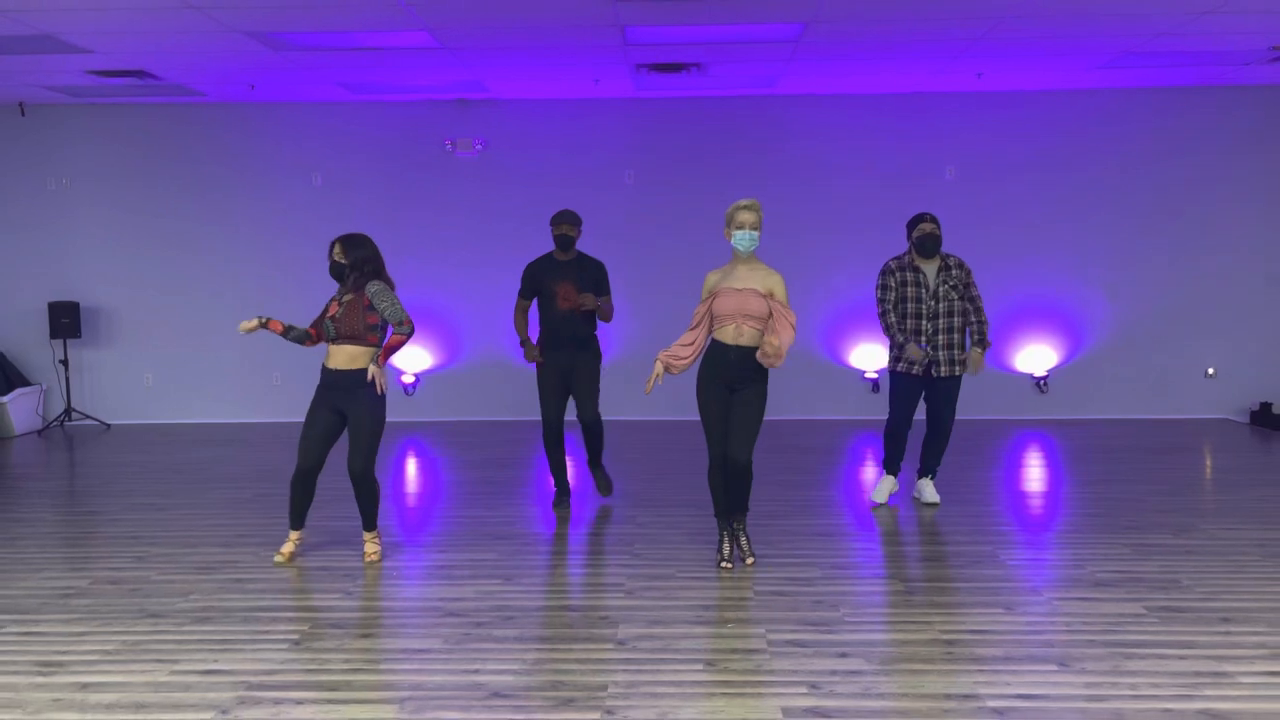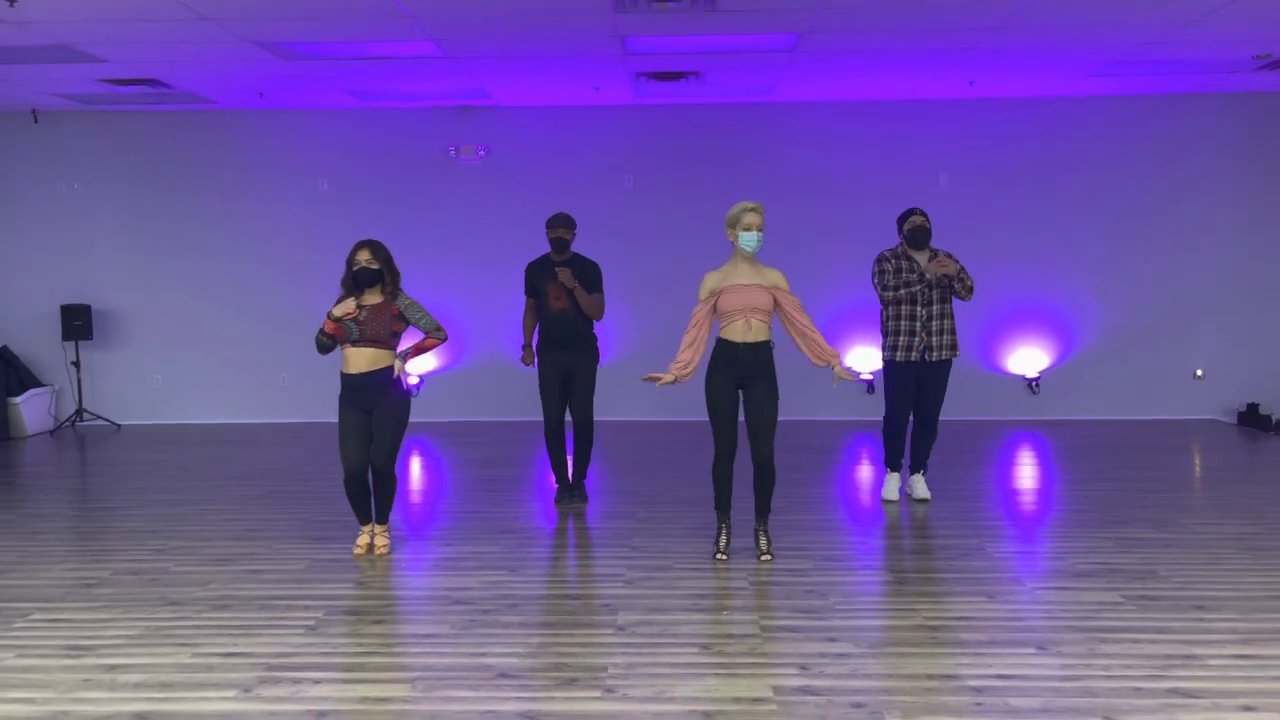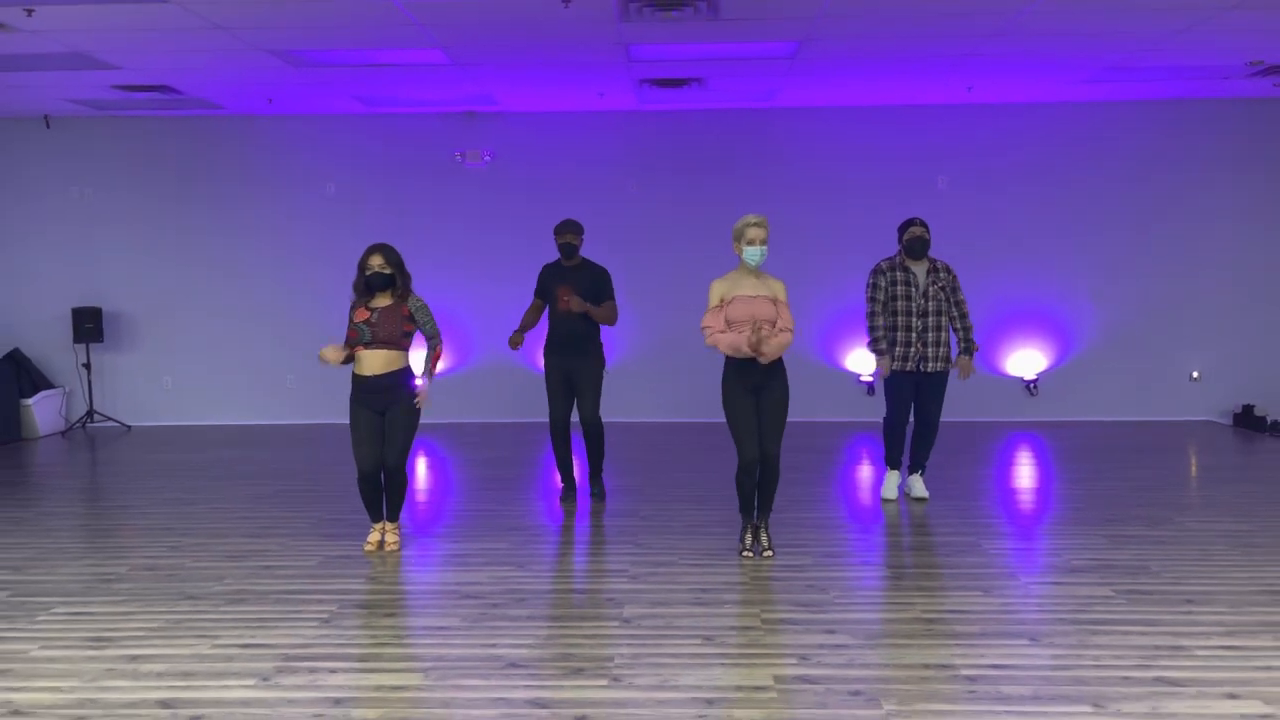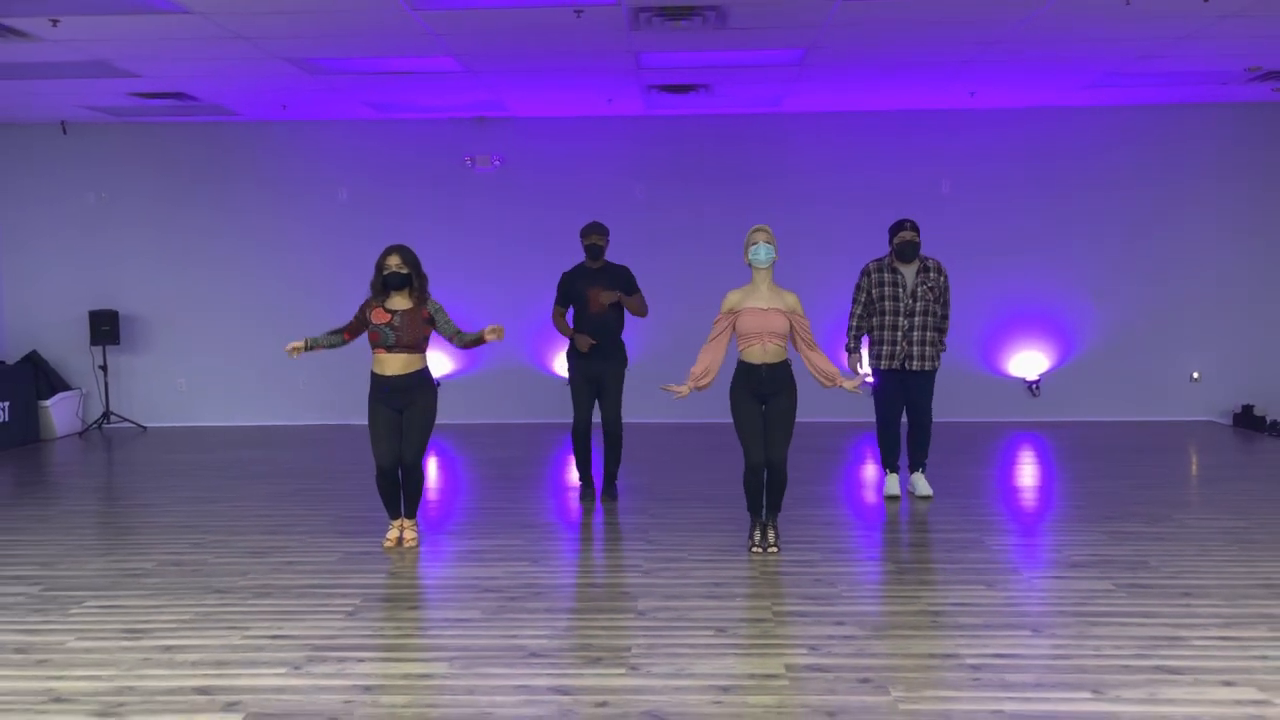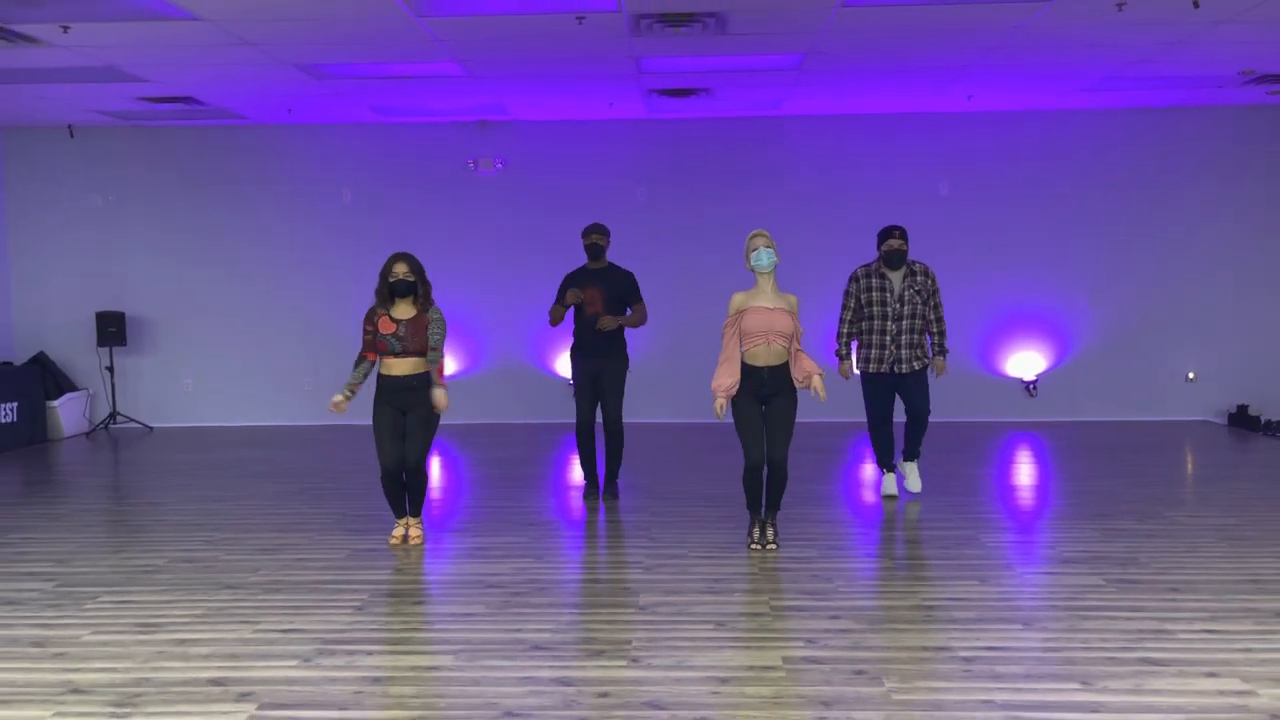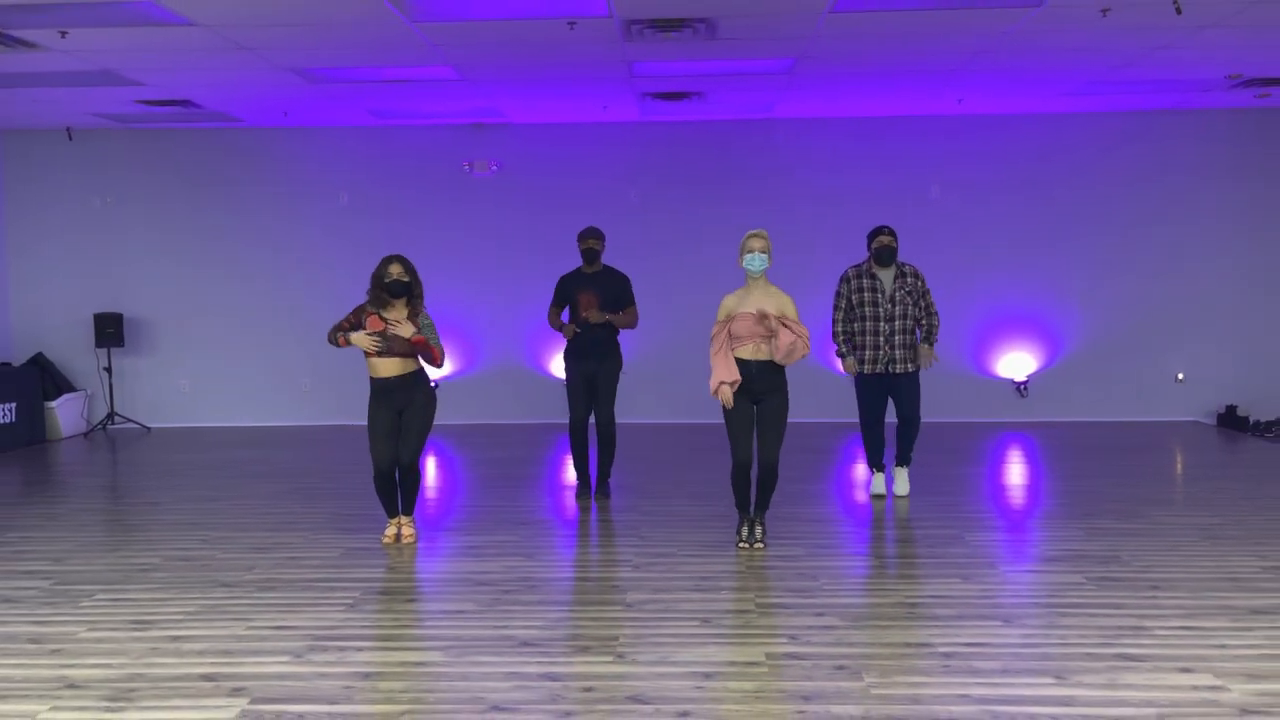
dt=0.5s
person 1, frame 1
left shoulder: (772, 279)
right shoulder: (714, 278)
left elbow: (785, 329)
right elbow: (698, 329)
left wrist: (773, 351)
right wrist: (665, 360)
left hip: (752, 372)
right hip: (715, 366)
left knee: (741, 457)
right knee: (718, 456)
left ankle: (740, 527)
right ankle: (724, 533)
person 1, frame 2
left shoulder: (774, 277)
right shoulder: (713, 280)
left elbow: (799, 321)
right elbow: (697, 329)
left wrist: (831, 360)
right wrist: (677, 371)
left hip: (761, 364)
right hip: (724, 363)
left knee: (764, 453)
right knee: (725, 450)
left ankle: (761, 528)
right ankle: (723, 526)
person 1, frame 3
left shoulder: (776, 287)
right shoulder: (721, 286)
left elbow: (786, 333)
right elbow: (712, 334)
left wrist: (766, 346)
right wrist: (745, 342)
left hip: (772, 375)
right hip: (738, 374)
left knee: (771, 454)
right knee: (749, 456)
left ankle: (763, 525)
right ankle: (746, 525)
person 1, frame 4
left shoulder: (790, 300)
right shoulder: (734, 299)
left elbow: (807, 346)
right elbow: (715, 344)
left wrist: (840, 379)
right wrist: (692, 383)
left hip: (781, 383)
right hip: (746, 383)
left knee: (777, 460)
right knee: (755, 460)
left ankle: (772, 523)
right ankle: (756, 524)
person 1, frame 5
left shoulder: (791, 301)
right shoulder: (740, 300)
left elbow: (795, 349)
right elbow: (730, 349)
left wrist: (812, 374)
right wrist: (722, 391)
left hip: (781, 385)
right hip: (748, 384)
left knee: (778, 459)
right knee: (754, 459)
left ankle: (771, 521)
right ankle: (755, 521)
person 1, frame 6
left shoulder: (783, 300)
right shoulder: (729, 302)
left elbow: (801, 346)
right elbow: (718, 347)
left wrist: (776, 328)
right wrist: (721, 382)
left hip: (772, 382)
right hip: (739, 381)
left knee: (769, 460)
right knee: (741, 459)
left ankle: (760, 519)
right ankle: (743, 519)
person 2, frame 1
left shoulder: (375, 290)
right shoulder: (337, 299)
left elbow: (405, 327)
right elbow: (309, 336)
left wrist: (379, 360)
right wrist: (263, 323)
left hip: (363, 390)
right hip: (330, 388)
left knee: (360, 469)
right knee: (306, 464)
left ankle: (371, 534)
right ankle: (294, 536)
person 2, frame 2
left shoulder: (399, 302)
right shoulder: (346, 303)
left elbow: (438, 334)
right elbow: (322, 347)
left wrist: (404, 356)
right wrist: (333, 316)
left hip: (387, 389)
right hip: (352, 393)
left knee: (382, 464)
right knee: (353, 468)
left ankle: (382, 528)
right ankle: (365, 527)
person 2, frame 3
left shoulder: (410, 303)
right shoulder: (358, 307)
left elbow: (435, 341)
left wrist: (426, 378)
right wrist: (334, 354)
left hip: (399, 391)
right hip: (362, 393)
left knee: (393, 463)
right knee: (366, 467)
left ankle: (392, 525)
right ankle: (376, 525)
person 2, frame 4
left shoulder: (428, 307)
right shoulder: (372, 307)
left elbow: (458, 338)
right elbow: (344, 334)
left wrist: (484, 336)
right wrist: (307, 344)
left hip: (418, 391)
right hip: (382, 393)
left knee: (411, 460)
right knee: (385, 462)
left ankle: (410, 522)
right ankle: (394, 522)
person 2, frame 5
left shoulder: (431, 314)
right shoulder: (376, 315)
left elbow: (436, 353)
right elbow: (367, 357)
left wrist: (439, 386)
right wrist: (348, 392)
left hip: (421, 393)
right hip: (387, 394)
left knee: (414, 462)
right knee: (390, 465)
left ankle: (415, 521)
right ankle: (400, 520)
person 2, frame 6
left shoulder: (419, 318)
right shoulder: (366, 312)
left elbow: (437, 360)
right elbow: (333, 334)
left wrist: (416, 336)
right wrist: (350, 337)
left hip: (416, 392)
right hip: (381, 396)
left knee: (408, 460)
right knee: (383, 464)
left ankle: (408, 519)
right ankle: (392, 519)
person 3, frame 1
left shoulder: (594, 267)
right shoulder: (536, 268)
left elbow: (609, 312)
right elbow: (520, 310)
left wrist: (597, 306)
right wrist: (526, 343)
left hip: (586, 353)
right hip: (549, 356)
left knee: (589, 415)
right knee: (552, 422)
left ankle: (596, 465)
right ankle: (561, 487)
person 3, frame 2
left shoulder: (588, 268)
right shoulder: (535, 269)
left elbow: (597, 313)
left wrist: (574, 285)
right wrist: (527, 345)
left hip: (583, 353)
right hip: (549, 354)
left knee: (582, 418)
right knee: (553, 420)
left ankle: (579, 481)
right ankle: (562, 483)
person 3, frame 3
left shoulder: (598, 274)
right shoulder: (548, 272)
left elbow: (611, 317)
right elbow: (537, 307)
left wrist: (586, 307)
right wrist: (520, 331)
left hip: (588, 358)
right hip: (555, 357)
left knee: (590, 418)
right knee: (558, 421)
left ankle: (596, 478)
right ankle: (568, 482)
person 3, frame 4
left shoulder: (621, 273)
right shoulder: (571, 277)
left elbow: (643, 310)
right elbow: (558, 316)
left wrist: (619, 297)
right wrist: (574, 336)
left hip: (613, 359)
right hip: (580, 359)
left knee: (612, 421)
right knee: (581, 421)
left ankle: (610, 481)
right ankle: (586, 481)
person 3, frame 5
left shoulder: (623, 278)
right shoulder: (573, 278)
left elbow: (642, 316)
right elbow: (553, 319)
left wrist: (619, 320)
right wrist: (566, 301)
left hip: (613, 359)
right hip: (582, 358)
left knee: (613, 419)
right knee: (584, 421)
left ankle: (612, 481)
right ankle: (591, 481)
person 3, frame 6
left shoulder: (618, 280)
right shoulder: (567, 281)
left elbow: (632, 320)
right elbow: (553, 314)
left wrist: (605, 317)
right wrist: (561, 327)
left hip: (607, 359)
right hip: (576, 359)
left knee: (605, 419)
right knee: (578, 420)
left ankle: (603, 481)
right ankle: (583, 480)
person 4, frame 1
left shoulder: (959, 268)
right shoulder: (893, 269)
left elbow: (974, 308)
right elbow: (886, 310)
left wrist: (978, 346)
right wrist: (906, 343)
left hip: (948, 363)
right hip: (906, 362)
left knee: (941, 425)
right knee: (899, 421)
left ankle: (925, 479)
right ankle: (889, 476)
person 4, frame 2
left shoulder: (946, 259)
right shoulder: (887, 260)
left elbow: (967, 291)
right elbow: (887, 291)
left wrist: (955, 273)
right wrist: (925, 275)
left hip: (938, 352)
right hip: (899, 352)
left knee: (928, 416)
right knee: (896, 415)
left ankle: (917, 475)
right ankle: (893, 473)
person 4, frame 3
left shoulder: (945, 272)
right shoulder: (882, 271)
left elbow: (959, 311)
right elbow: (876, 313)
left wrist: (966, 351)
right wrist: (881, 353)
left hip: (936, 361)
right hip: (898, 361)
left knee: (928, 421)
right knee: (896, 418)
left ankle: (915, 475)
right ankle: (892, 471)
person 4, frame 4
left shoulder: (936, 271)
right shoulder: (873, 271)
left elbow: (942, 313)
right elbow: (859, 313)
left wrist: (938, 347)
right wrist: (853, 348)
left hip: (924, 361)
right hip: (885, 360)
left knee: (921, 418)
right knee: (887, 418)
left ankle: (917, 473)
right ankle: (891, 474)
person 4, frame 5
left shoulder: (924, 275)
right shoulder: (860, 277)
left elbow: (935, 316)
right elbow: (848, 319)
left wrist: (939, 352)
right wrist: (844, 355)
left hip: (913, 362)
right hip: (874, 363)
left knee: (919, 413)
right knee: (879, 419)
left ankle: (910, 460)
right ankle: (888, 473)
person 4, frame 6
left shoulder: (913, 276)
right shoulder: (851, 277)
left elbow: (929, 312)
right elbow: (840, 318)
left wrist: (928, 342)
right wrist: (845, 353)
left hip: (906, 363)
right hip: (867, 363)
left knee: (910, 417)
right knee: (871, 420)
left ankle: (902, 468)
right ankle: (877, 473)
